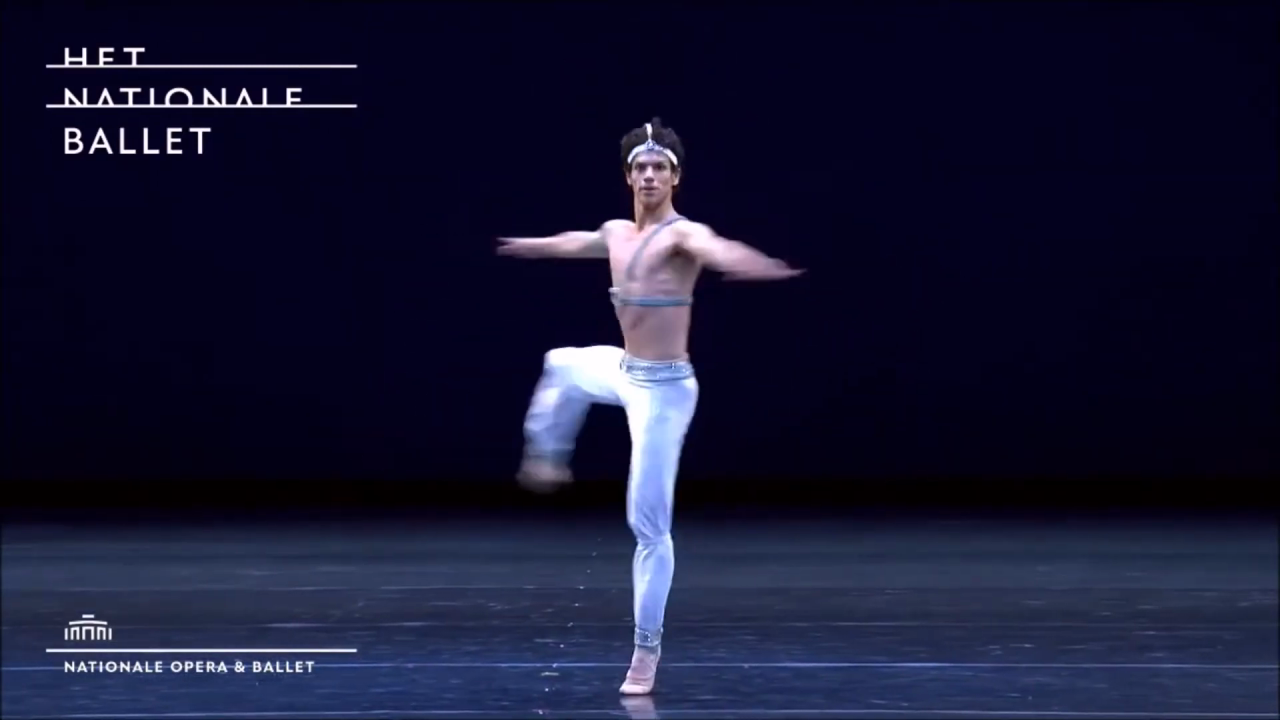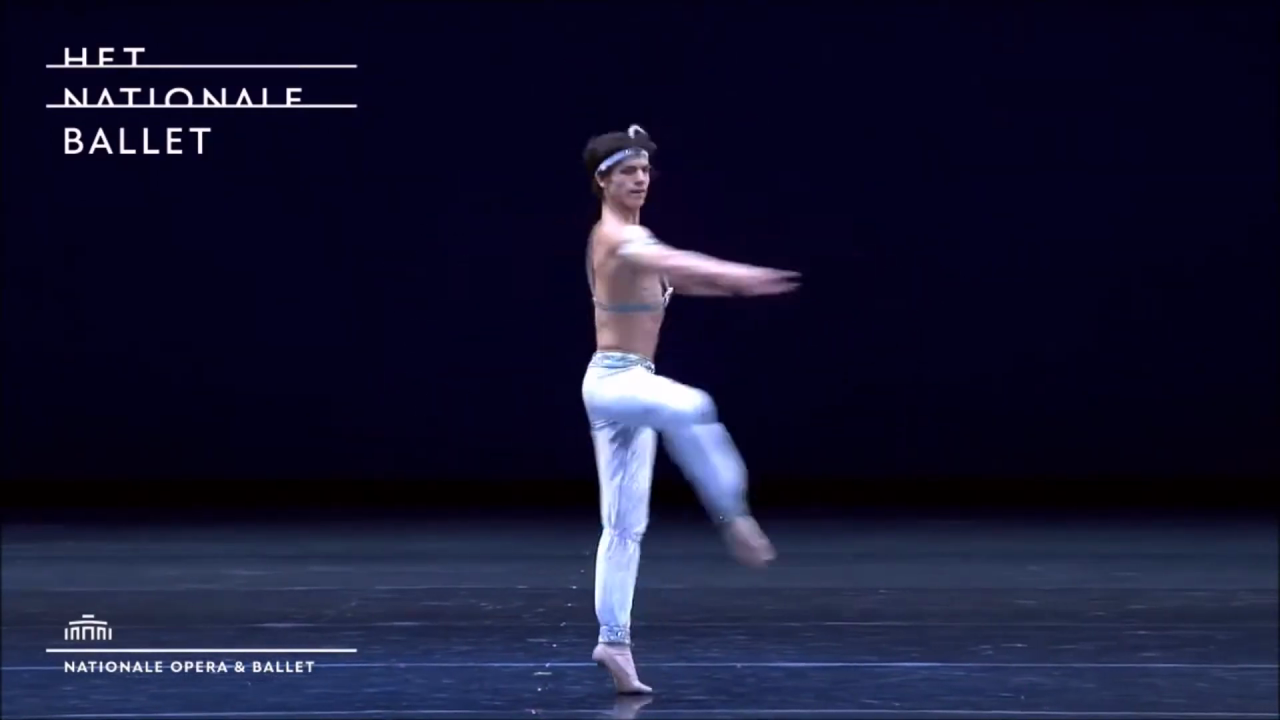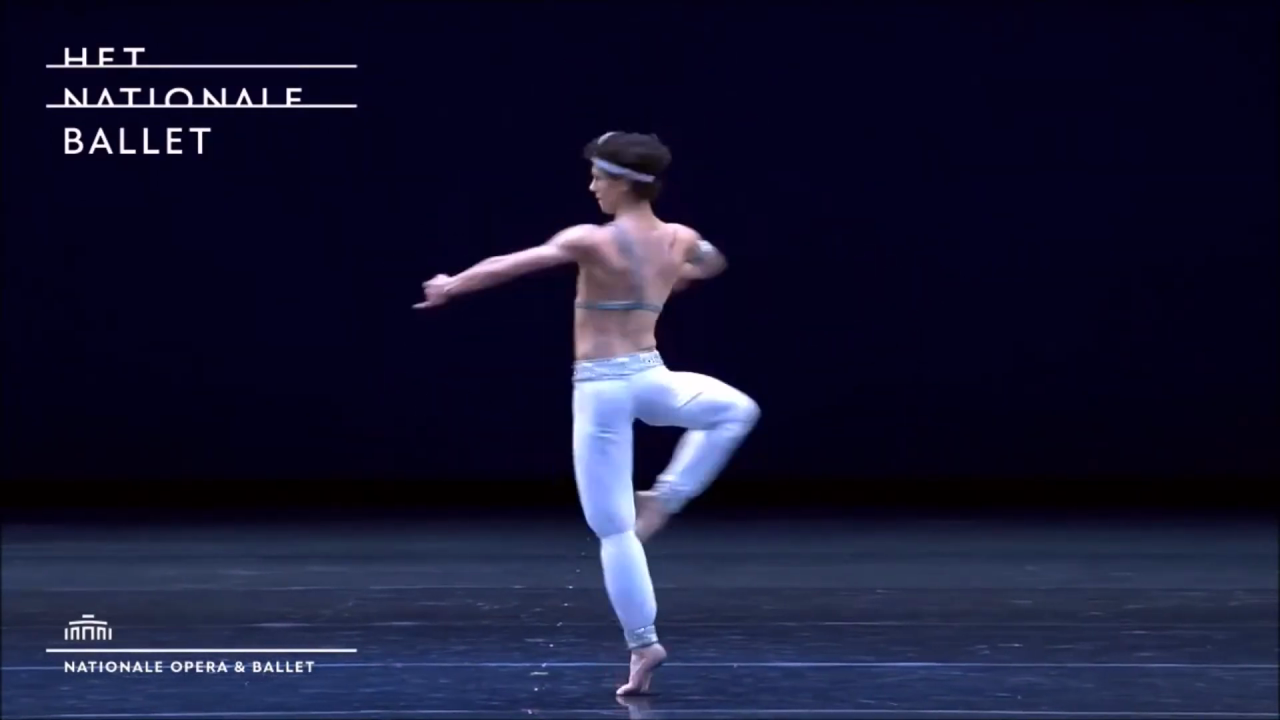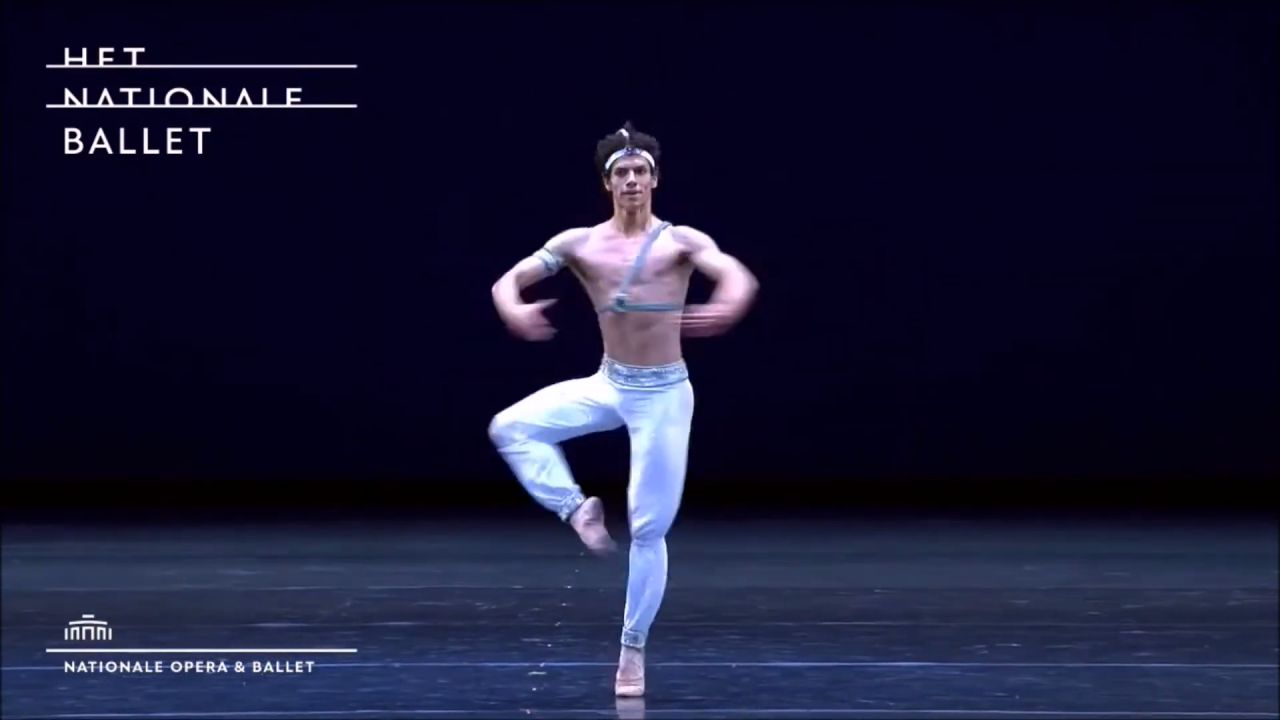
dt=0.3s
person 1, frame 1
left shoulder: (687, 231)
right shoulder: (616, 233)
left elbow: (727, 253)
right elbow: (586, 243)
left wrist: (748, 262)
right wrist: (542, 242)
left hip: (662, 390)
right hip: (629, 373)
left knee: (649, 527)
left ankle: (646, 650)
right ankle: (546, 453)
person 1, frame 2
left shoulder: (625, 234)
right shoulder: (619, 236)
left elbow: (668, 273)
right elbow: (667, 262)
left wrist: (730, 279)
right wrist: (739, 275)
left hip: (614, 384)
right hip: (618, 384)
left knee: (623, 529)
left ankle: (614, 643)
right ankle: (732, 517)
person 1, frame 3
left shoulder: (588, 238)
right shoulder: (682, 240)
left elbow: (513, 266)
right elbow: (706, 264)
left wrist: (449, 285)
left hip: (602, 385)
right hip: (651, 375)
left knee: (613, 530)
left ankle: (643, 645)
right ankle: (664, 495)
person 1, frame 4
left shoulder: (684, 241)
right shoulder: (578, 242)
left elbow: (736, 275)
right elbow: (507, 282)
left wrist: (727, 305)
right wrist: (514, 310)
left hip: (664, 396)
right hip: (610, 386)
left knee: (648, 533)
right knee: (511, 427)
left ankle: (633, 650)
right ankle: (578, 510)
